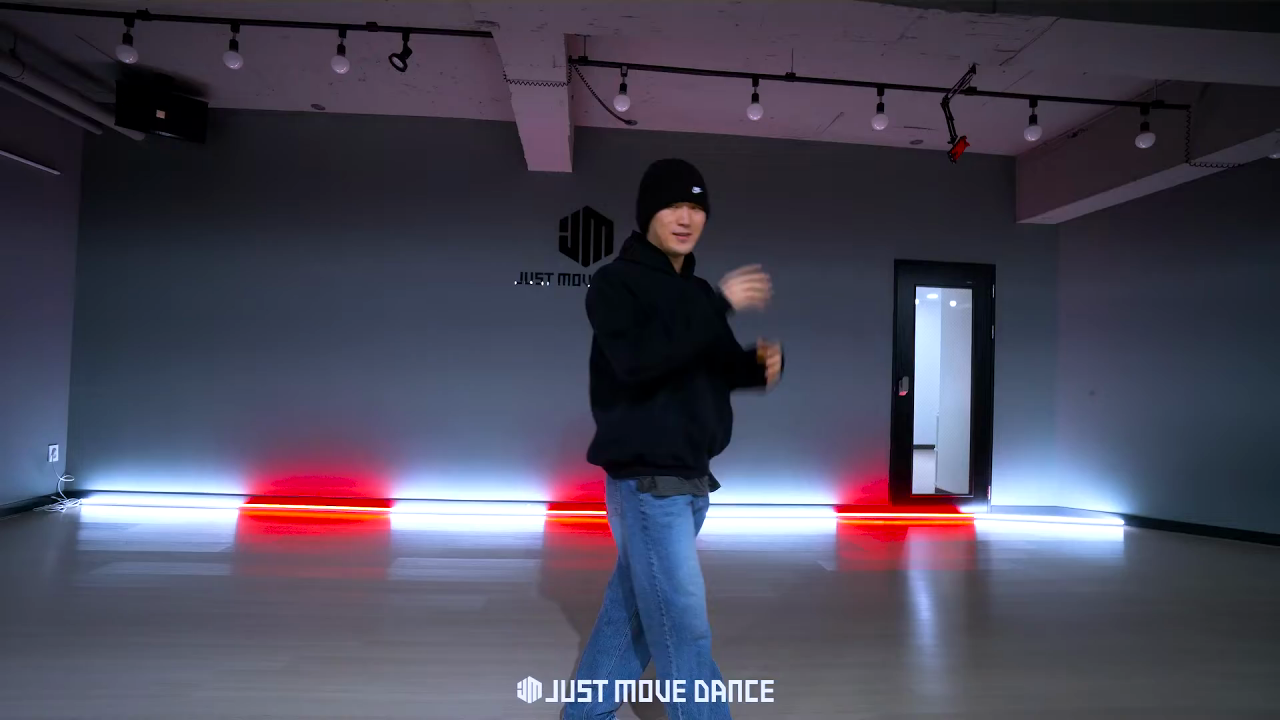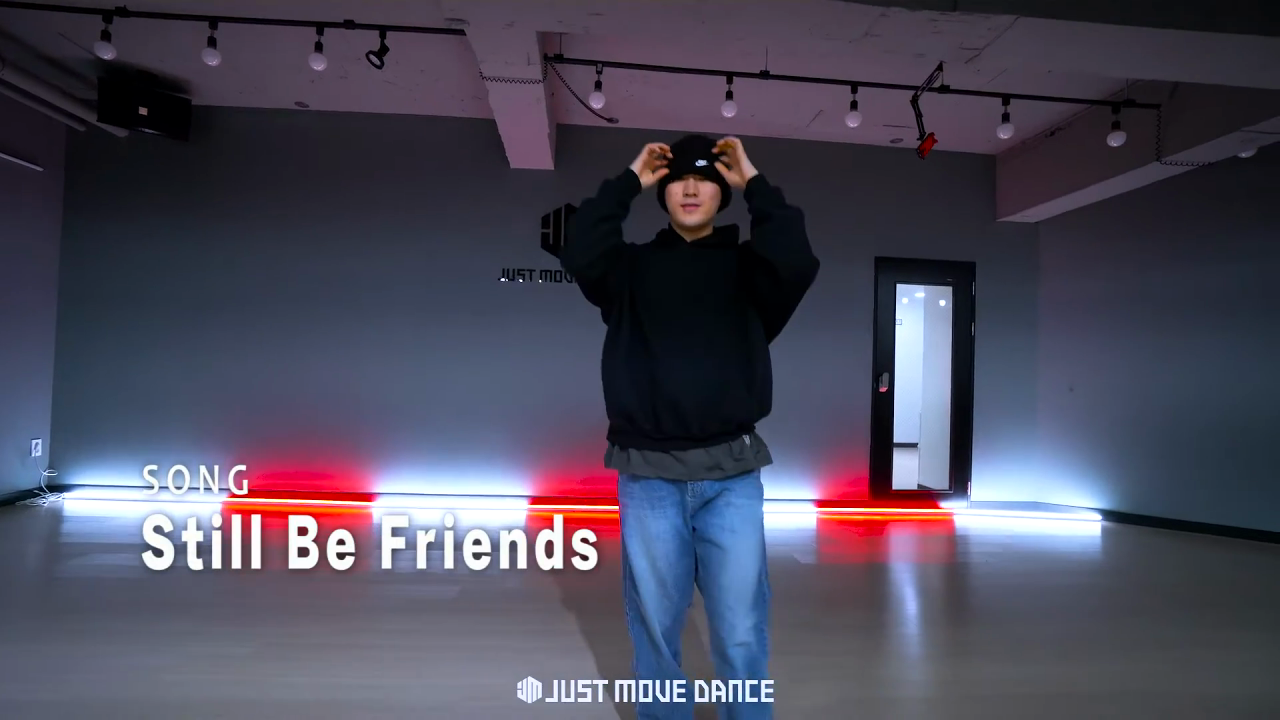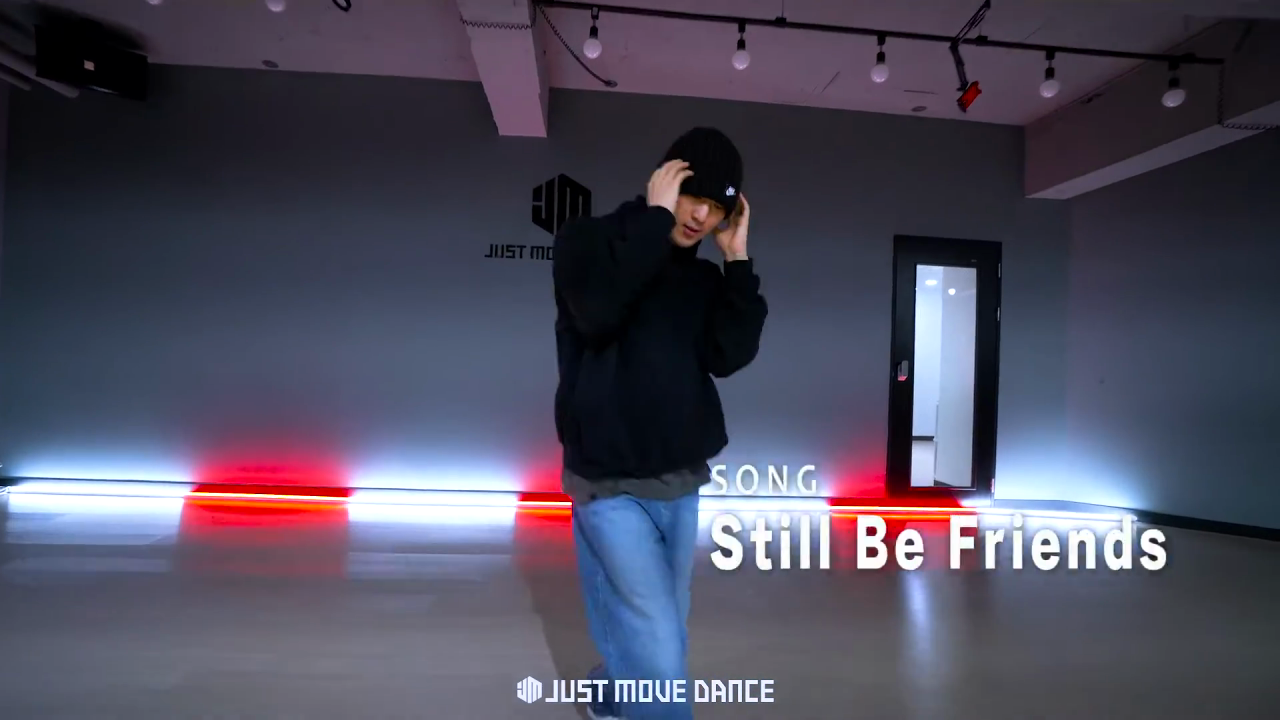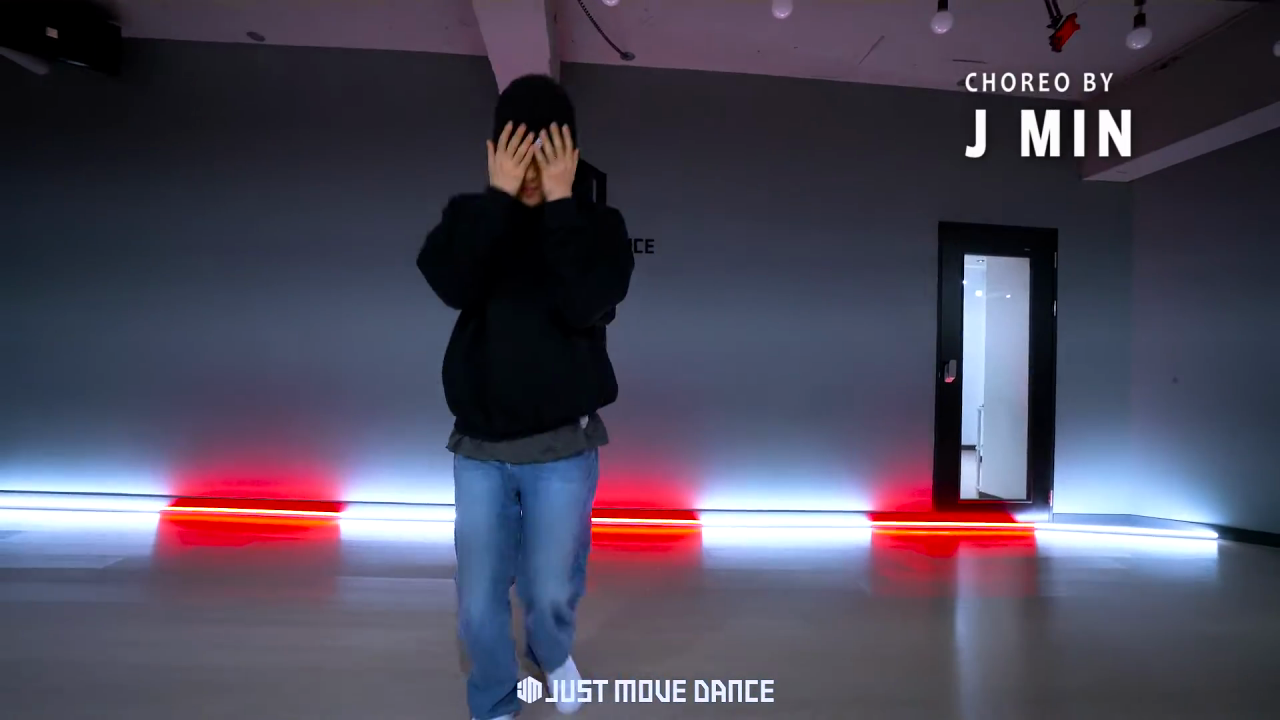
dt=1s
person 1, frame 1
left shoulder: (697, 293)
right shoulder: (617, 283)
left elbow: (713, 369)
right elbow: (638, 364)
left wrist: (758, 363)
right wrist: (720, 305)
left hip: (683, 481)
right hip: (645, 484)
left knee: (631, 611)
right knee: (684, 628)
person 1, frame 2
left shoulder: (748, 267)
right shoulder: (635, 267)
left elbow: (797, 263)
right elbow: (580, 253)
left wrist: (755, 185)
right wrist: (629, 183)
left hip: (730, 472)
right hip: (649, 473)
left knee: (739, 631)
right knee: (657, 623)
person 1, frame 3
left shoulder: (703, 278)
right shoulder: (592, 242)
left elbow: (729, 355)
right elbow: (597, 307)
left wrist: (738, 259)
right wrist: (656, 215)
left hip: (681, 486)
right hip: (610, 488)
left knee: (662, 638)
right knee: (655, 647)
person 1, frame 4
left shoulder: (599, 226)
right shoulder: (471, 216)
left elbow: (584, 305)
right elbow: (449, 284)
left wrist: (559, 202)
right wrist: (497, 195)
left hip: (562, 445)
right hip: (480, 449)
left knee: (547, 585)
right knee: (479, 593)
left ankle: (555, 656)
